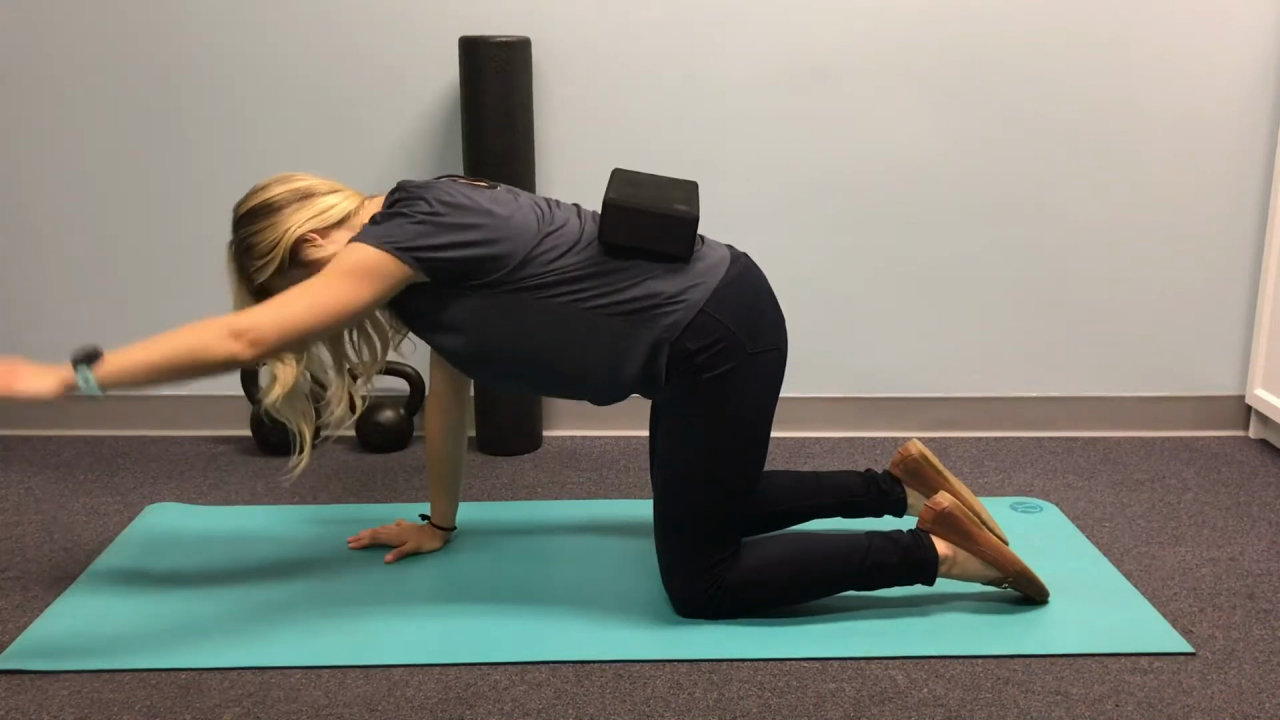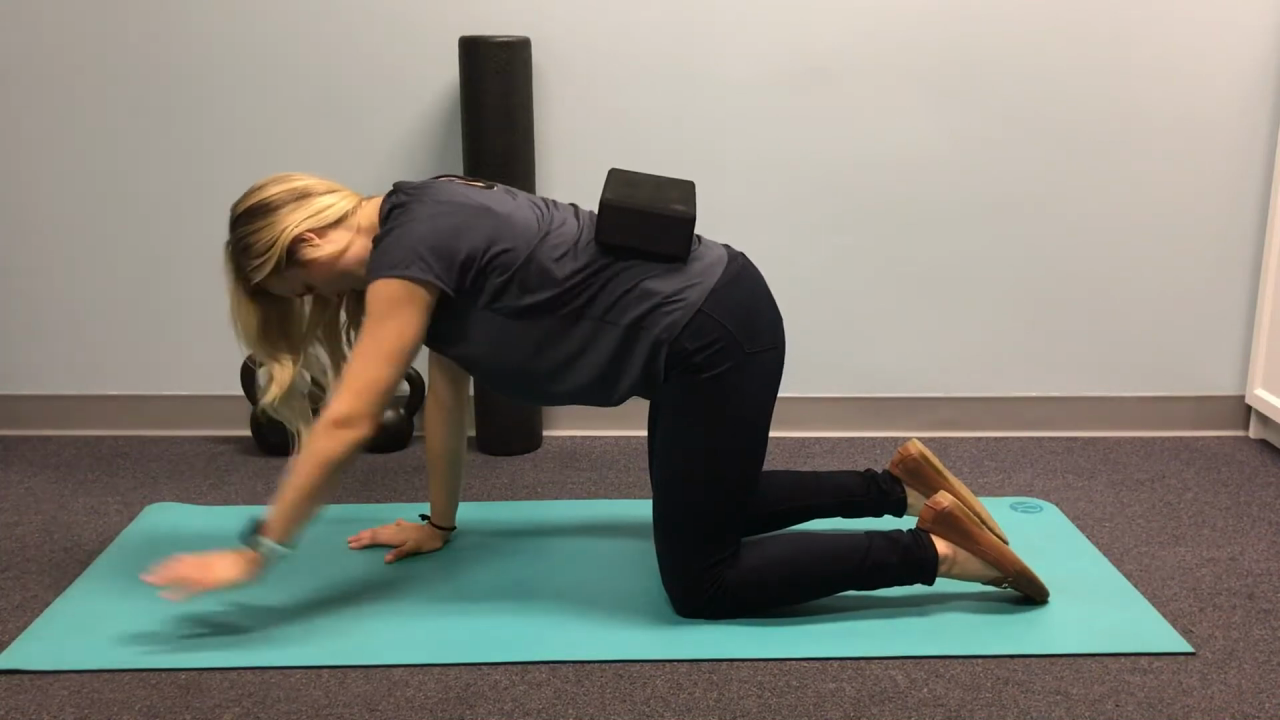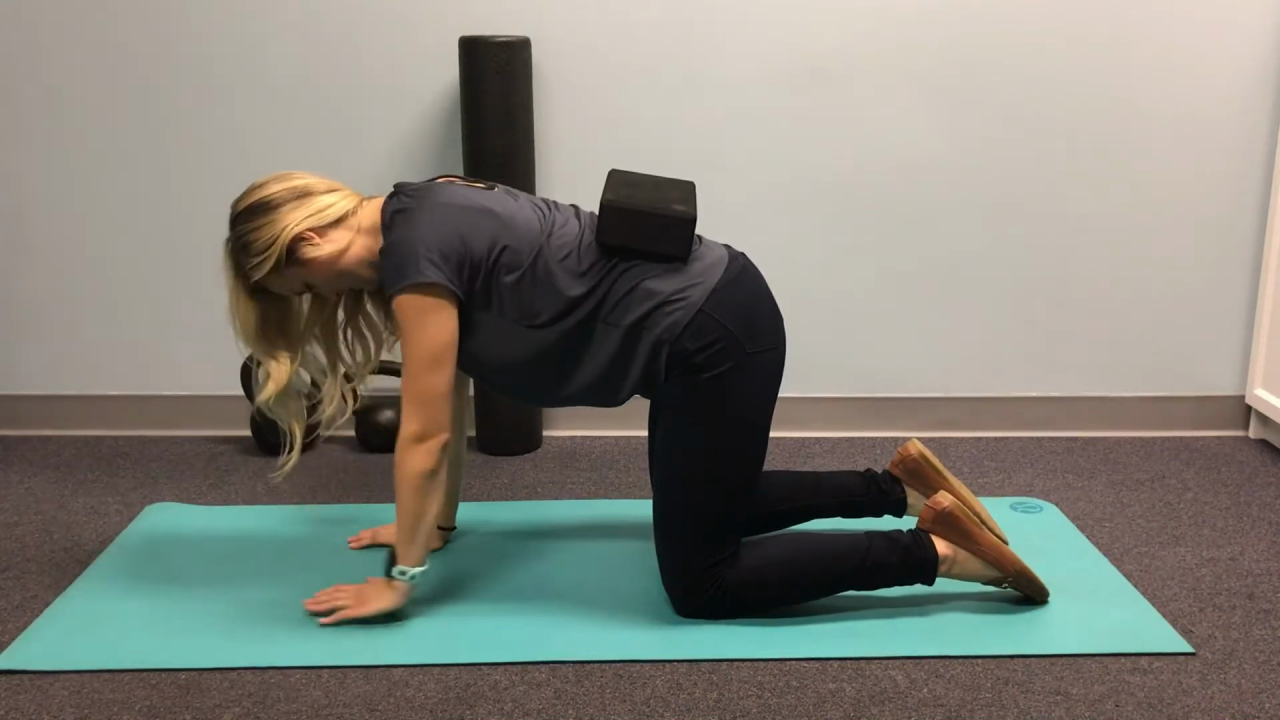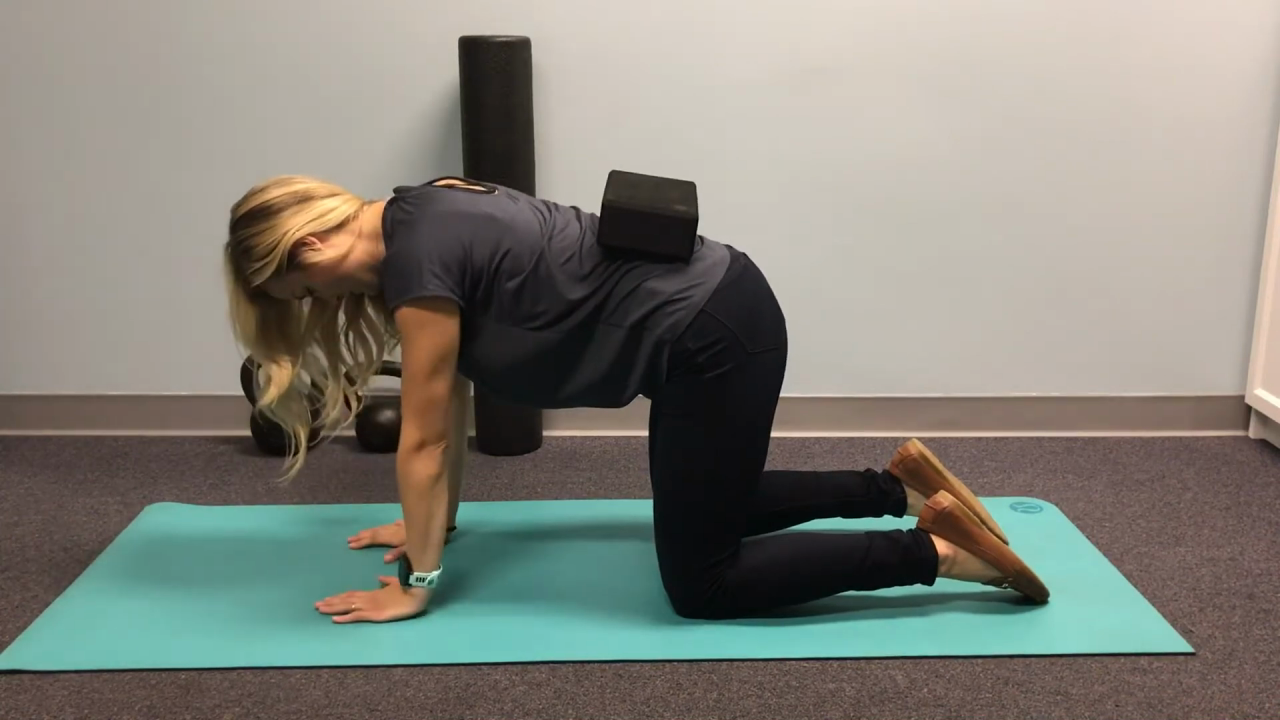
dt=0.3s
person 1, frame 1
left shoulder: (400, 243)
right shoulder: (423, 230)
left elbow: (240, 337)
right elbow: (450, 381)
right wrist: (437, 521)
left hip: (717, 338)
right hip: (714, 318)
left knee: (703, 579)
right knee: (715, 507)
left ankle: (936, 550)
right ankle: (901, 484)
person 1, frame 2
left shoulder: (408, 250)
right shoulder: (423, 220)
left elbow: (346, 422)
right elbow: (448, 385)
left wrist: (254, 551)
right wrist: (435, 523)
left hip: (713, 338)
right hip: (716, 313)
left knee: (699, 583)
right knee: (715, 508)
left ankle: (936, 550)
right ankle: (898, 485)
person 1, frame 3
left shoulder: (415, 254)
right shoulder: (419, 214)
left elbow: (427, 433)
right elbow: (449, 395)
left wrist: (402, 577)
right wrist: (435, 522)
left hip: (712, 337)
right hip: (714, 312)
left knee: (701, 580)
right knee: (714, 505)
left ankle: (936, 549)
right ankle: (899, 483)
person 1, frame 4
left shoulder: (416, 261)
right shoulder: (418, 219)
left elbow: (424, 440)
right elbow: (449, 401)
left wrist: (416, 583)
right wrist: (434, 522)
left hip: (712, 337)
right hip: (716, 308)
left knee: (701, 581)
right knee: (714, 504)
left ankle: (936, 549)
right ankle: (898, 485)
